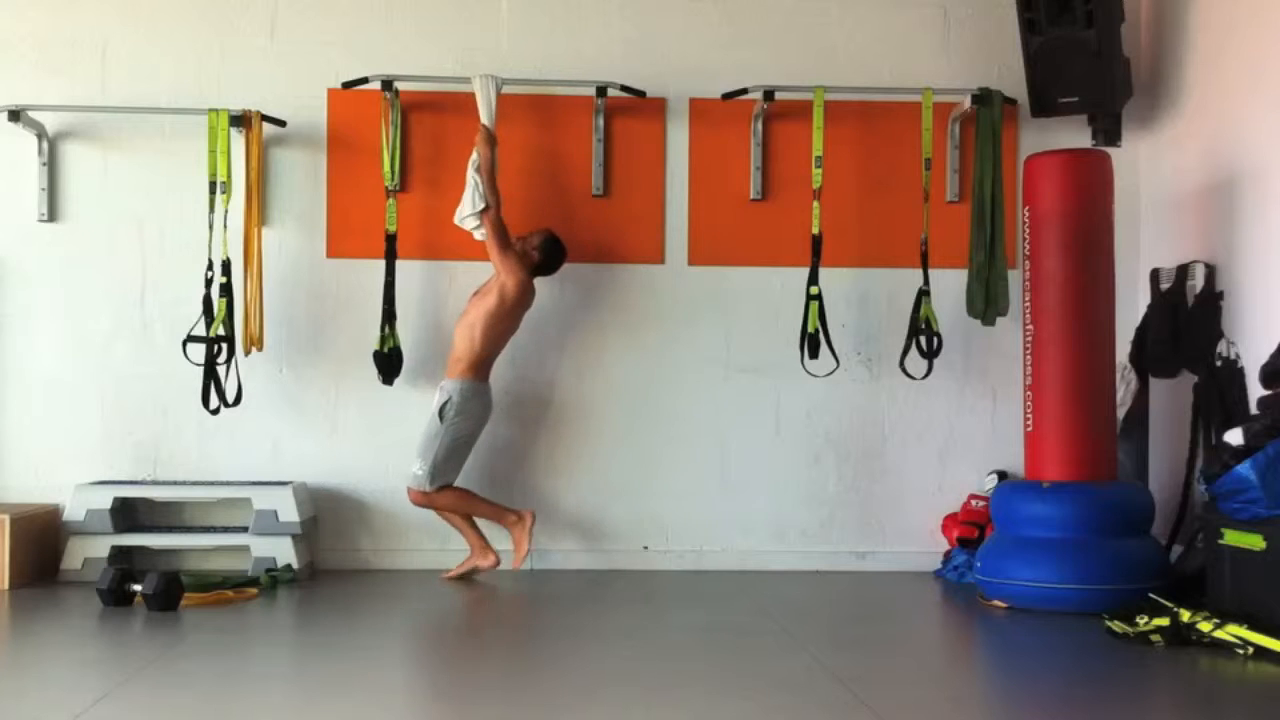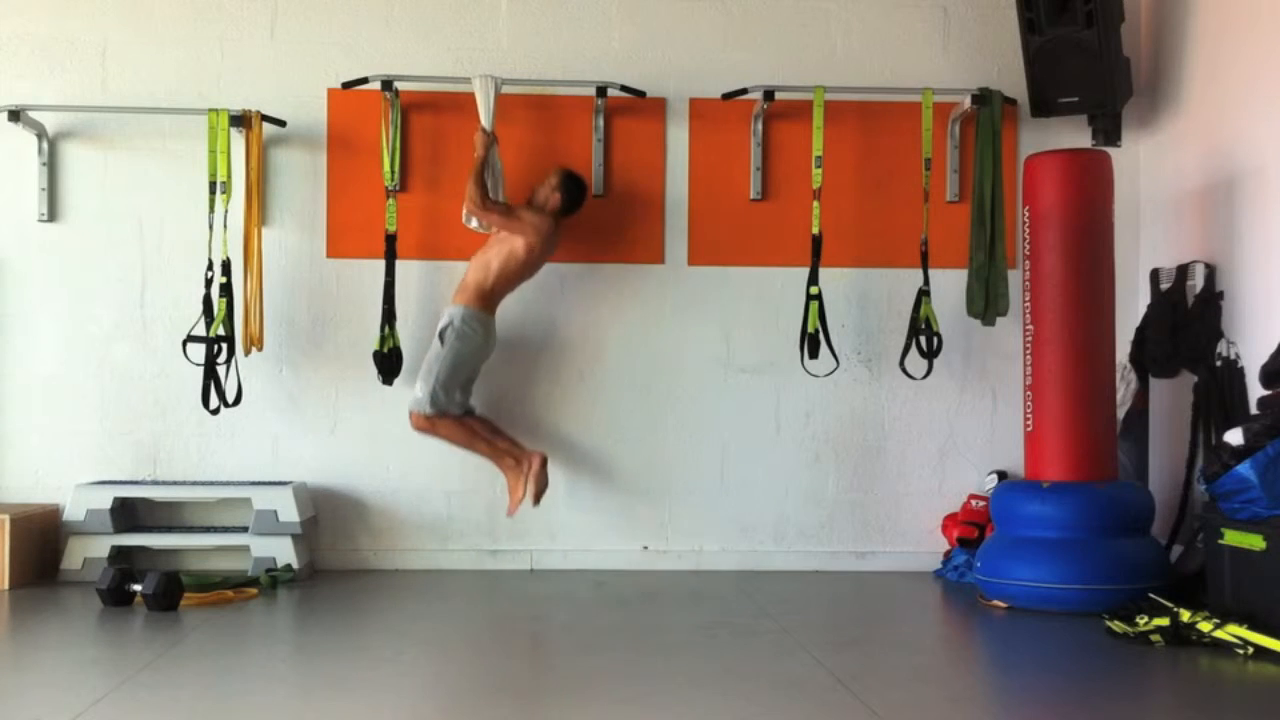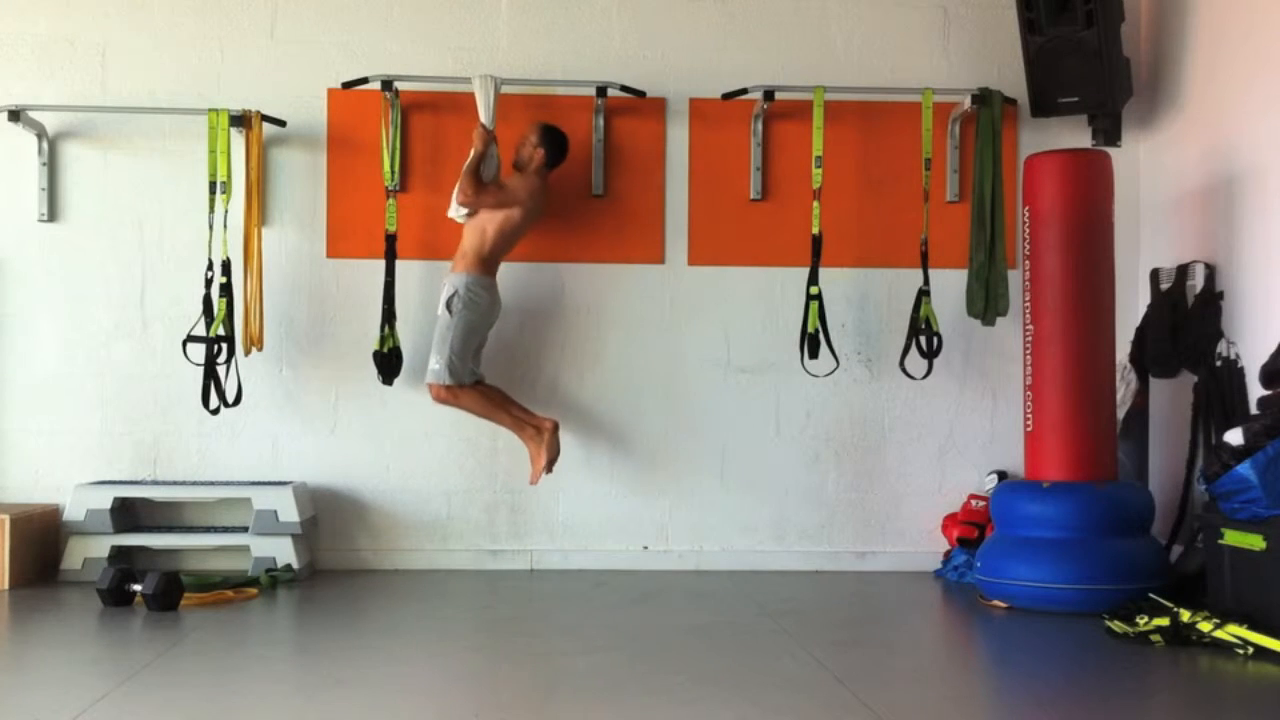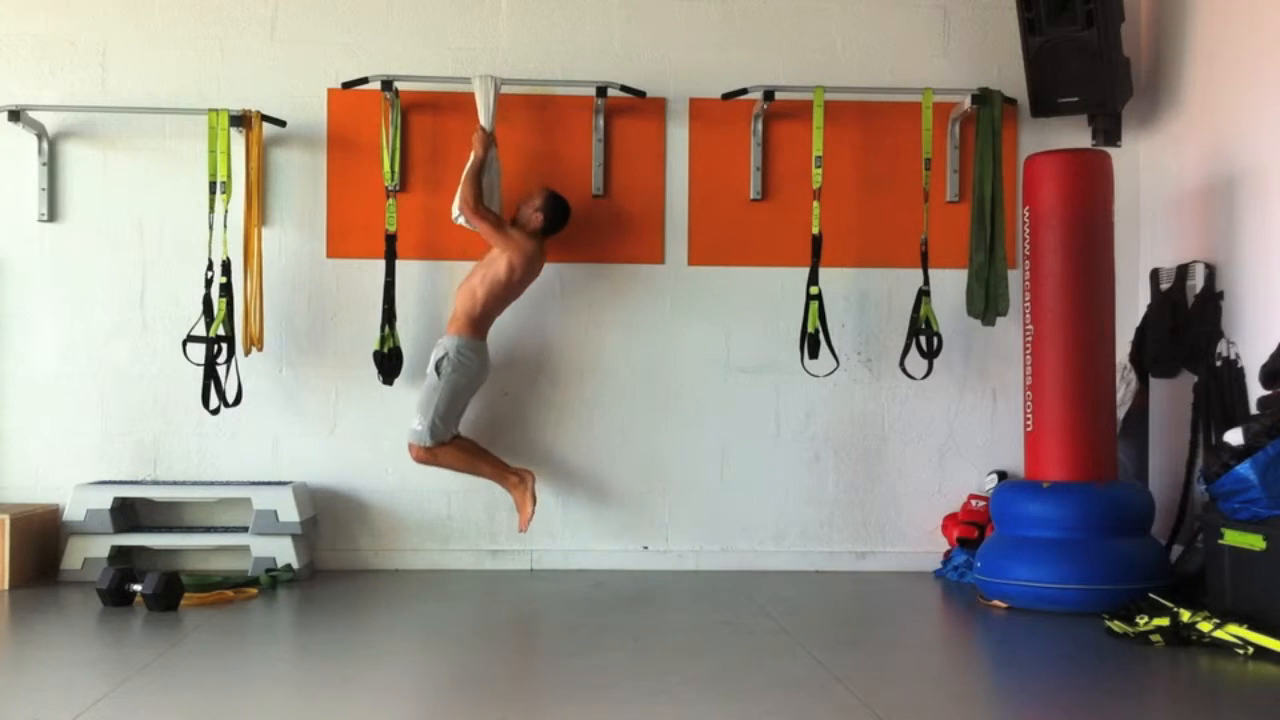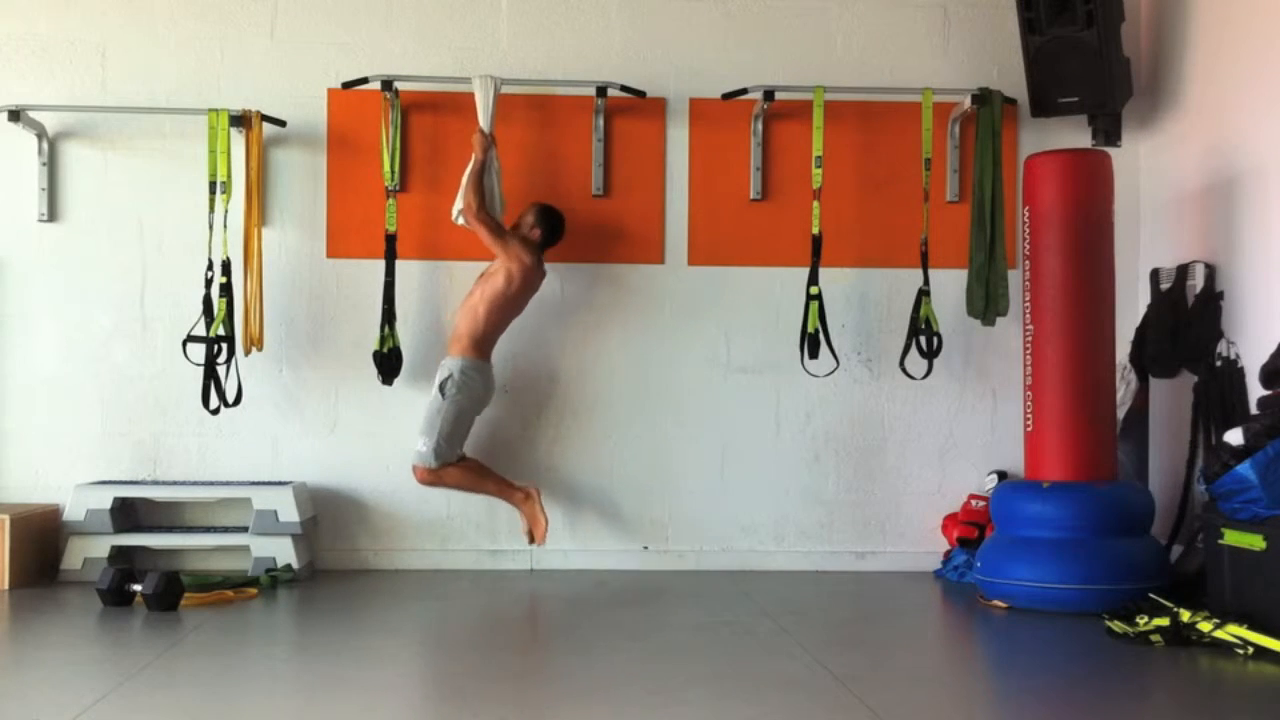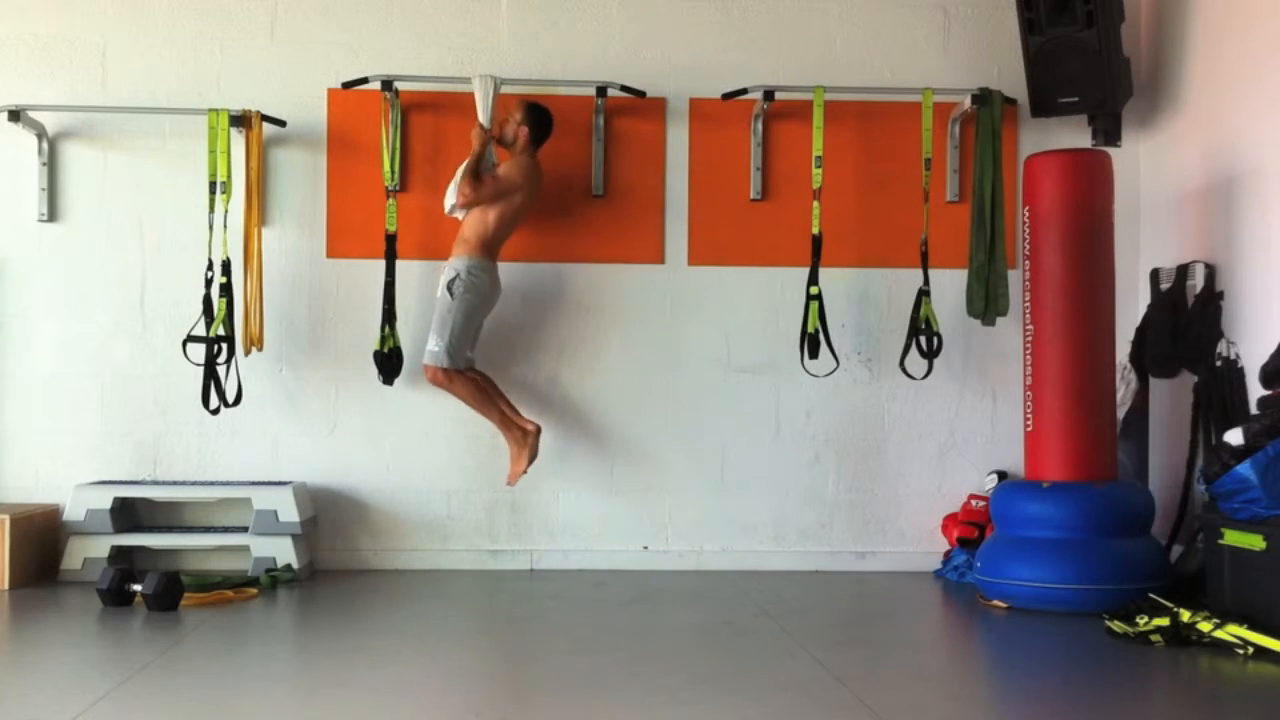
dt=0.7s
person 1, frame 1
left shoulder: (515, 278)
right shoulder: (514, 284)
left elbow: (492, 213)
right elbow: (492, 218)
left wrist: (486, 153)
right wrist: (487, 157)
left hip: (463, 394)
right hip: (463, 391)
left knee: (422, 489)
right knee: (431, 484)
left ankle: (514, 518)
right ankle: (482, 550)
person 1, frame 2
left shoulder: (539, 227)
right shoulder: (533, 229)
left elbow: (476, 203)
right elbow: (489, 208)
left wrist: (481, 152)
right wrist: (487, 156)
left hip: (464, 322)
right hip: (474, 324)
left knee: (424, 416)
right knee: (454, 413)
left ankle: (512, 462)
right ankle: (525, 456)
person 1, frame 3
left shoulder: (528, 184)
right shoulder: (524, 188)
left elbow: (466, 195)
right elbow: (477, 197)
left wrist: (480, 149)
right wrist: (484, 151)
left hip: (468, 288)
right hip: (475, 289)
left knee: (444, 387)
right knee: (466, 383)
left ankle: (532, 432)
right ankle: (539, 425)
person 1, frame 4
left shoulder: (522, 247)
right shoulder: (522, 248)
left elbow: (469, 206)
right elbow: (480, 211)
left wrist: (479, 154)
right wrist: (486, 156)
left hip: (459, 350)
right hip: (465, 349)
left knee: (423, 448)
right knee: (442, 438)
left ankle: (514, 480)
right ankle: (515, 478)
person 1, frame 5
left shoulder: (521, 258)
right shoulder: (525, 263)
left elbow: (474, 211)
right elbow: (484, 216)
left wrist: (481, 155)
right wrist: (486, 159)
left hip: (463, 370)
right hip: (469, 368)
left knee: (428, 471)
right knee: (443, 460)
left ankle: (519, 496)
right ankle: (521, 494)
person 1, frame 6
left shoulder: (521, 166)
right shoulder: (520, 169)
left elbow: (466, 195)
right elbow: (479, 196)
left wrist: (478, 148)
right wrist: (481, 150)
left hip: (468, 273)
right hip: (475, 274)
left knee: (439, 370)
right knee: (459, 366)
left ankle: (515, 433)
right ankle: (522, 425)
